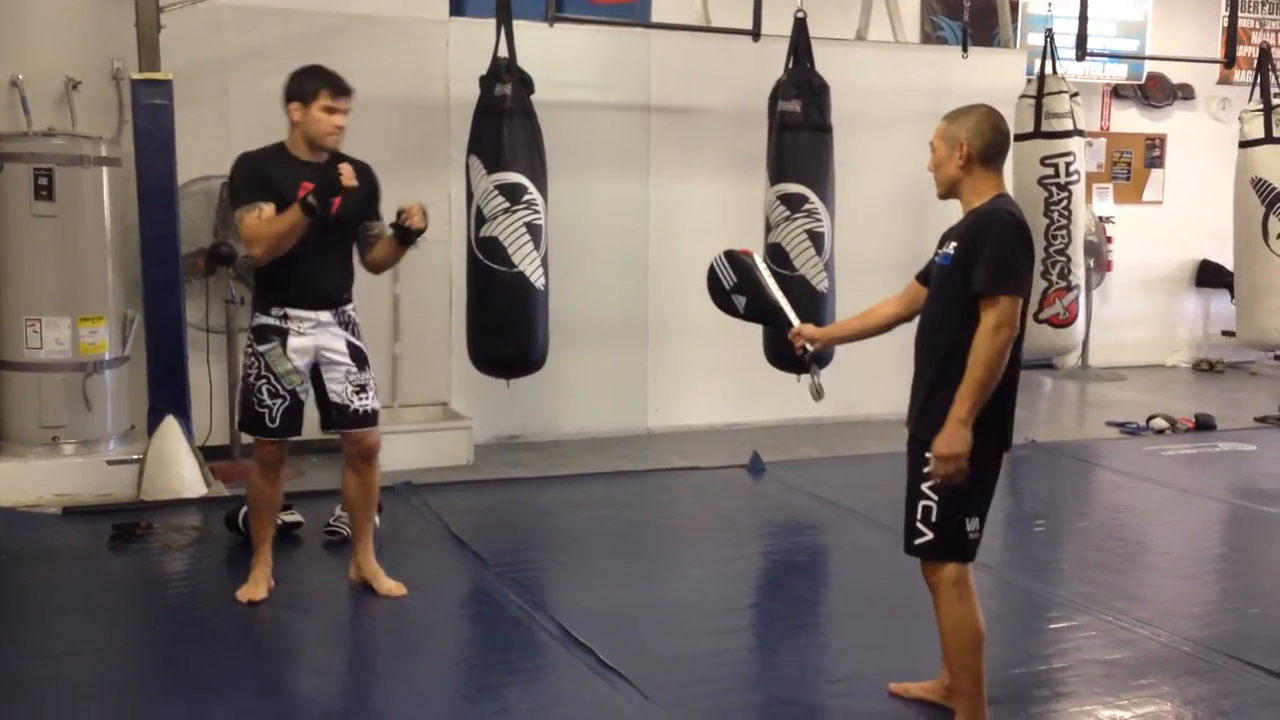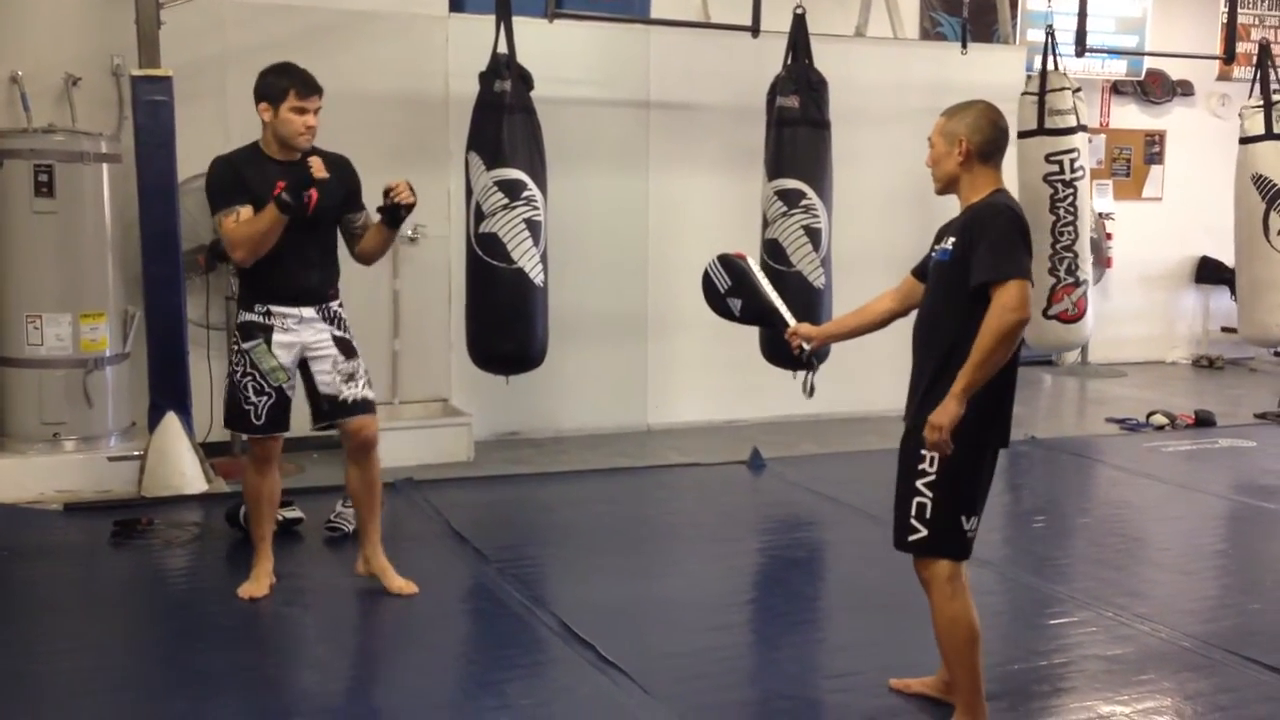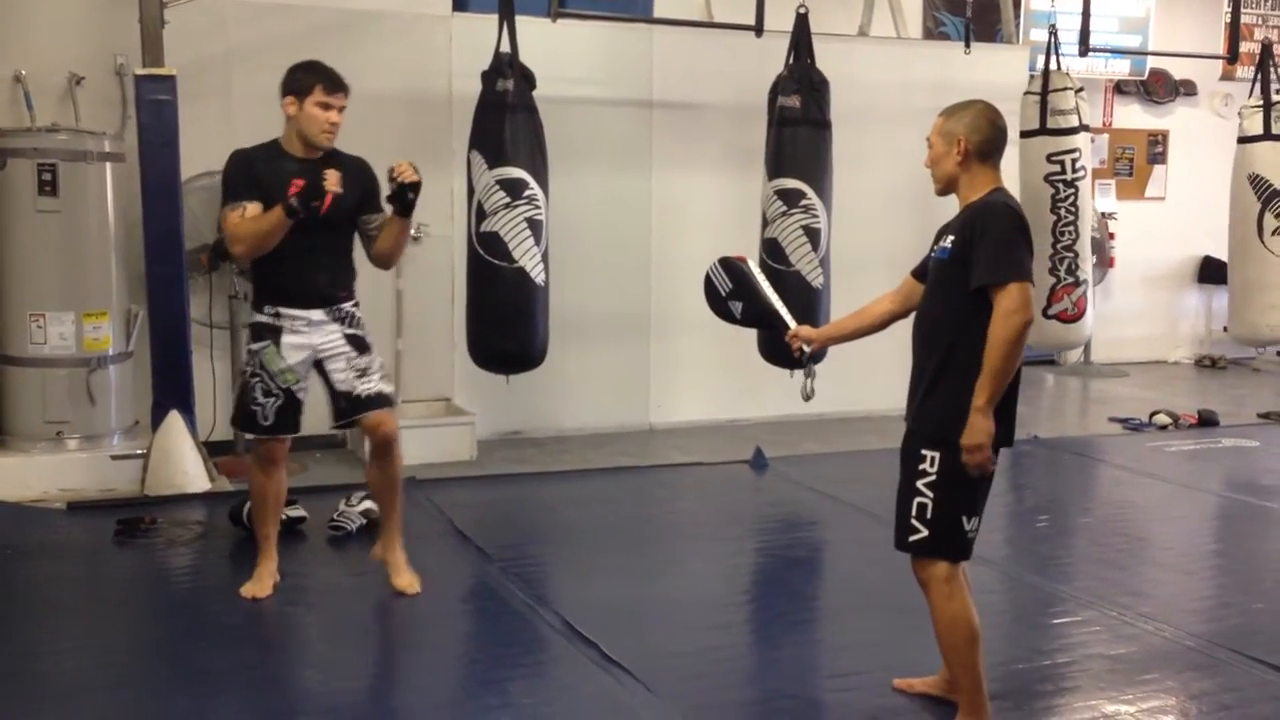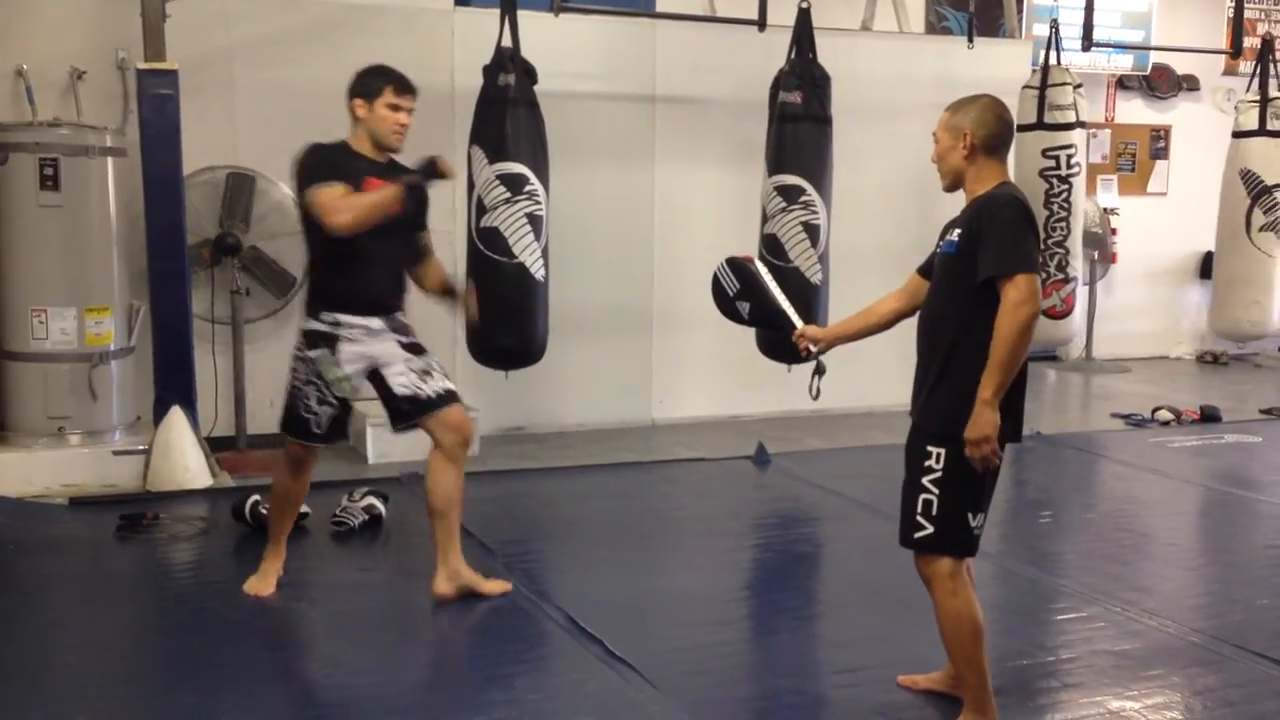
dt=0.3s
person 1, frame 1
left shoulder: (998, 224)
right shoulder: (965, 229)
left elbow: (1000, 326)
right elbow: (904, 304)
left wrist: (961, 422)
right wrist: (824, 334)
left hip: (958, 430)
right hip: (936, 422)
left knee: (945, 567)
right knee: (943, 560)
person 1, frame 2
left shoulder: (996, 218)
right shoulder: (961, 225)
left elbow: (1012, 311)
right elbow: (899, 299)
left wrist: (956, 399)
right wrist: (821, 333)
left hip: (957, 423)
right hip: (935, 418)
left knee: (938, 562)
right knee: (939, 556)
person 1, frame 3
left shoulder: (995, 217)
right shoulder: (961, 225)
left elbow: (1015, 313)
right elbow: (899, 301)
left wrist: (982, 411)
right wrist: (821, 335)
left hip: (960, 425)
right hip: (936, 419)
left knee: (935, 562)
right knee: (941, 556)
person 1, frame 4
left shoulder: (1001, 210)
right shoulder: (967, 219)
left elbow: (1022, 303)
right elbow: (906, 298)
left wrist: (988, 404)
right wrist: (829, 335)
left hip: (965, 419)
right hip: (941, 414)
left knee: (939, 560)
right knee: (948, 553)
person 2, frame 1
left shoulder: (360, 177)
right shoulder: (257, 167)
left elbow: (374, 259)
right elbow: (258, 247)
left wrist: (403, 234)
right wrist: (315, 200)
left hip: (338, 323)
right hip: (279, 324)
left knee: (364, 443)
right knee: (269, 452)
left ankle: (364, 560)
right ankle: (261, 566)
person 2, frame 2
left shoulder: (337, 169)
right shoulder: (232, 170)
left elbow: (364, 251)
right elbow: (242, 250)
left wrist: (392, 218)
right wrist: (289, 194)
left hip: (325, 317)
right hip: (264, 321)
left knee: (363, 434)
right knee: (263, 448)
left ankle: (372, 554)
right ankle: (263, 563)
person 2, frame 3
left shoulder: (355, 172)
right shoulder: (249, 165)
left elbow: (384, 256)
right elbow: (241, 246)
left wrist: (403, 206)
right wrist: (298, 202)
left hip: (339, 319)
right hip: (278, 324)
left knee: (383, 428)
right knee: (270, 448)
left ankle: (391, 547)
right ankle: (267, 562)
person 2, frame 4
left shoulder: (406, 183)
right shoulder: (321, 161)
left elbow: (419, 261)
right elbow: (338, 219)
left wrist: (451, 290)
right wrist: (412, 178)
left hip: (393, 329)
right hip: (334, 330)
left knee: (454, 431)
right knee: (301, 451)
left ankle: (451, 569)
right ankle: (274, 559)
